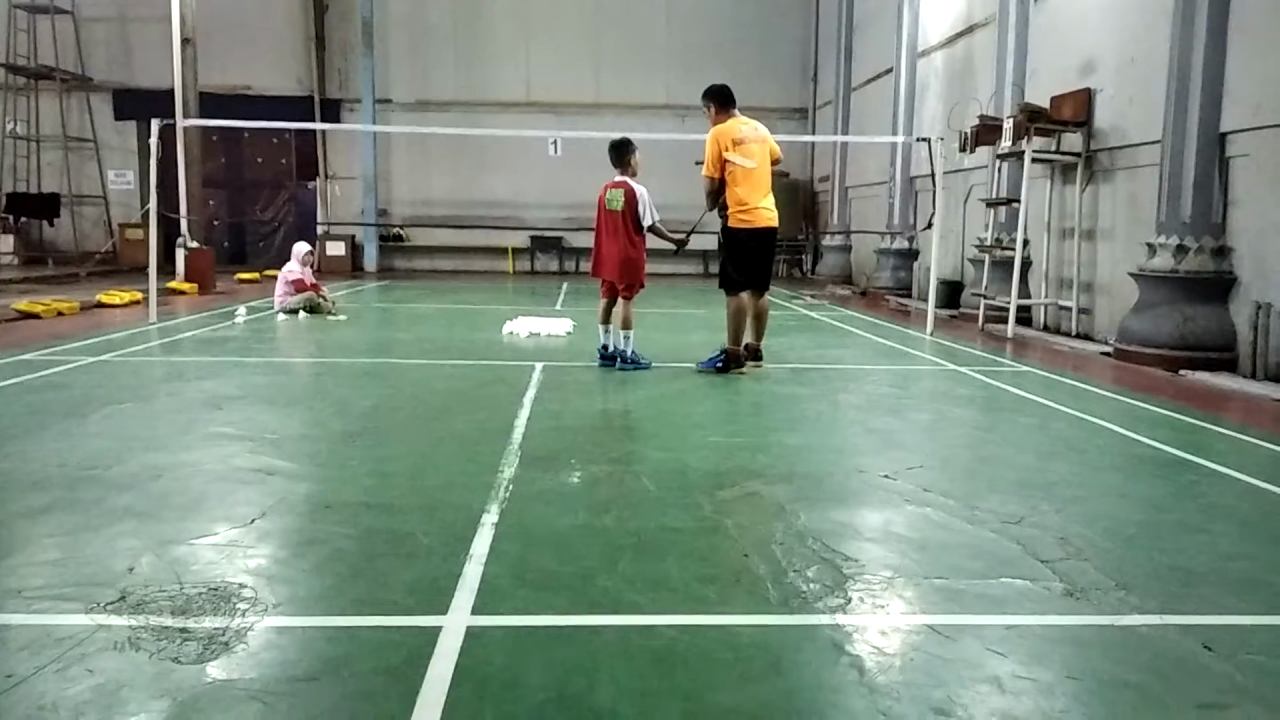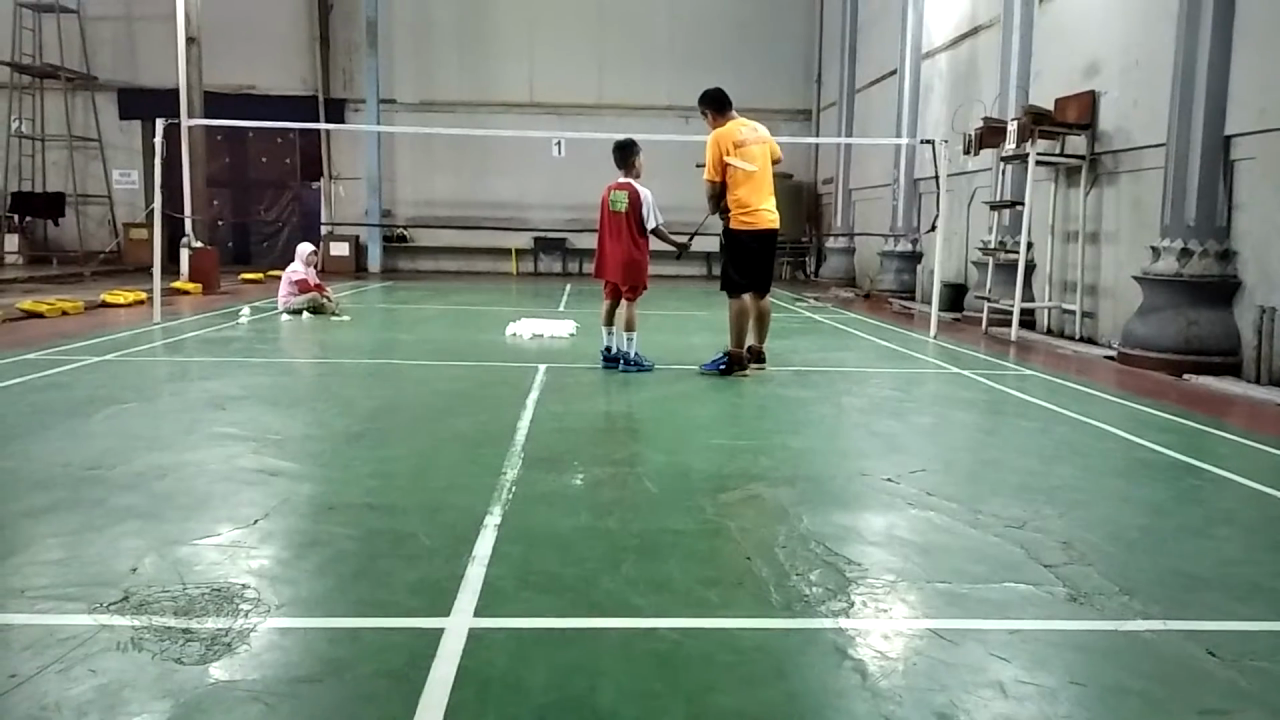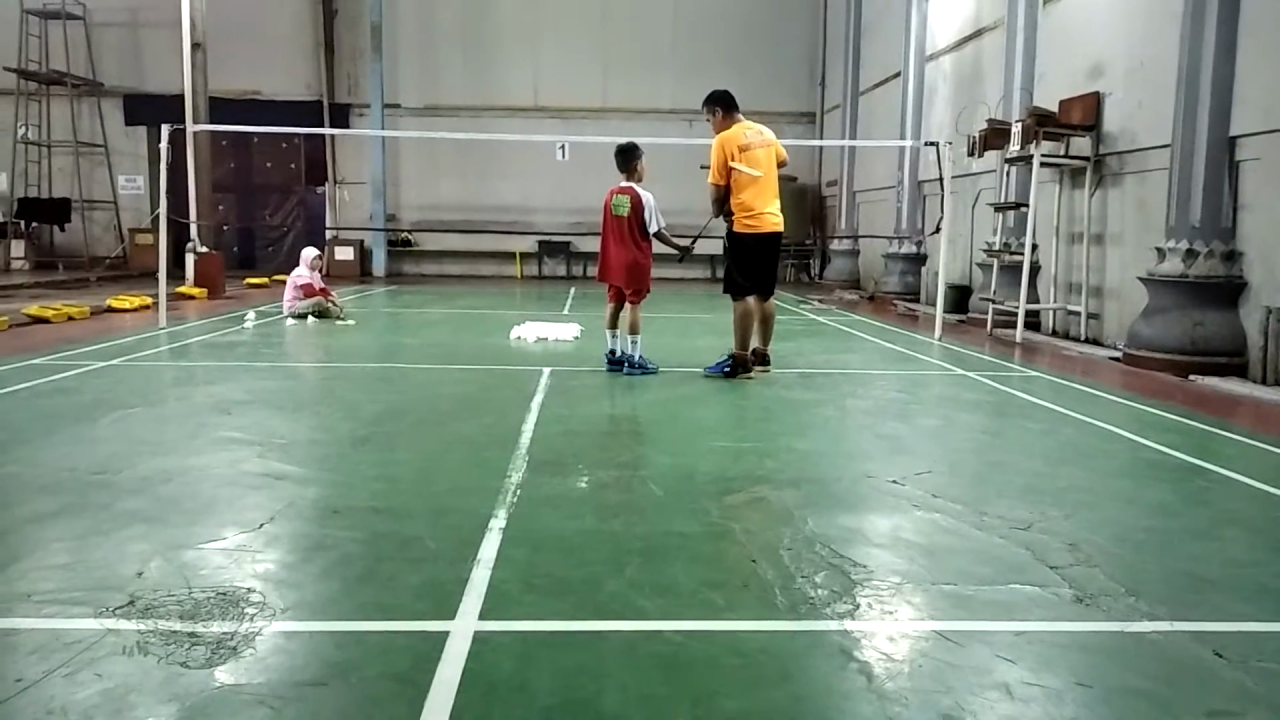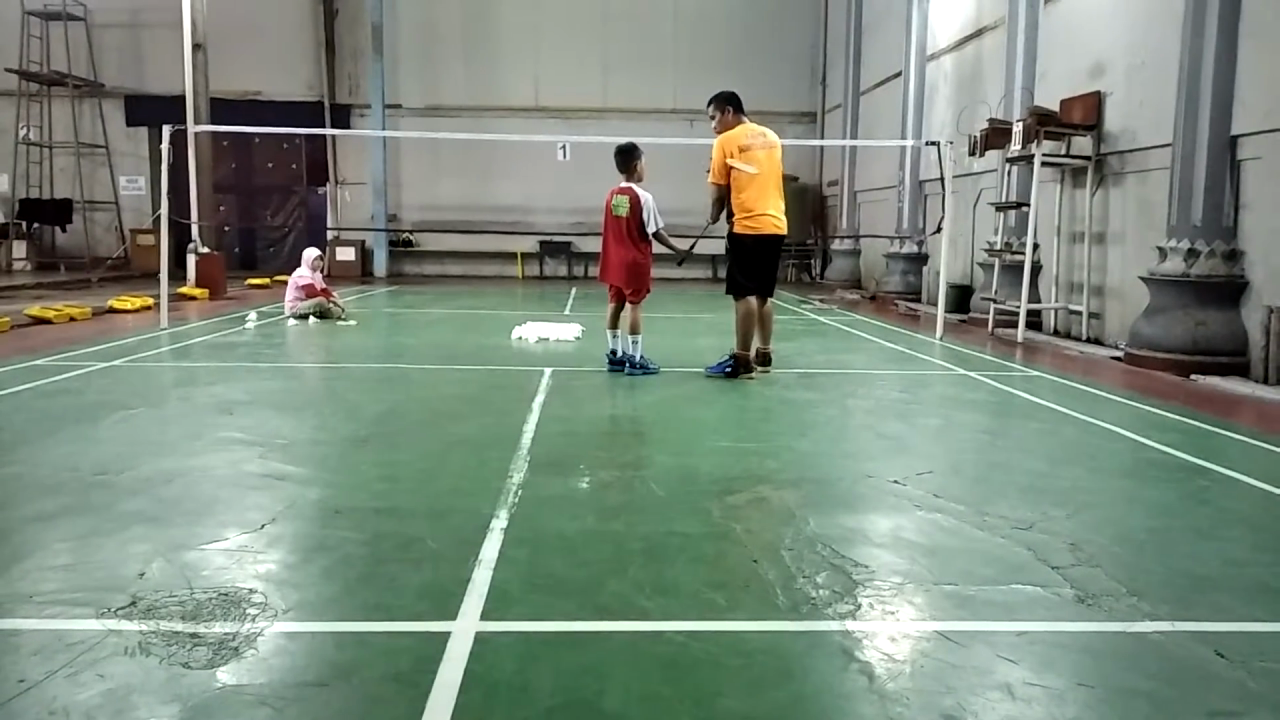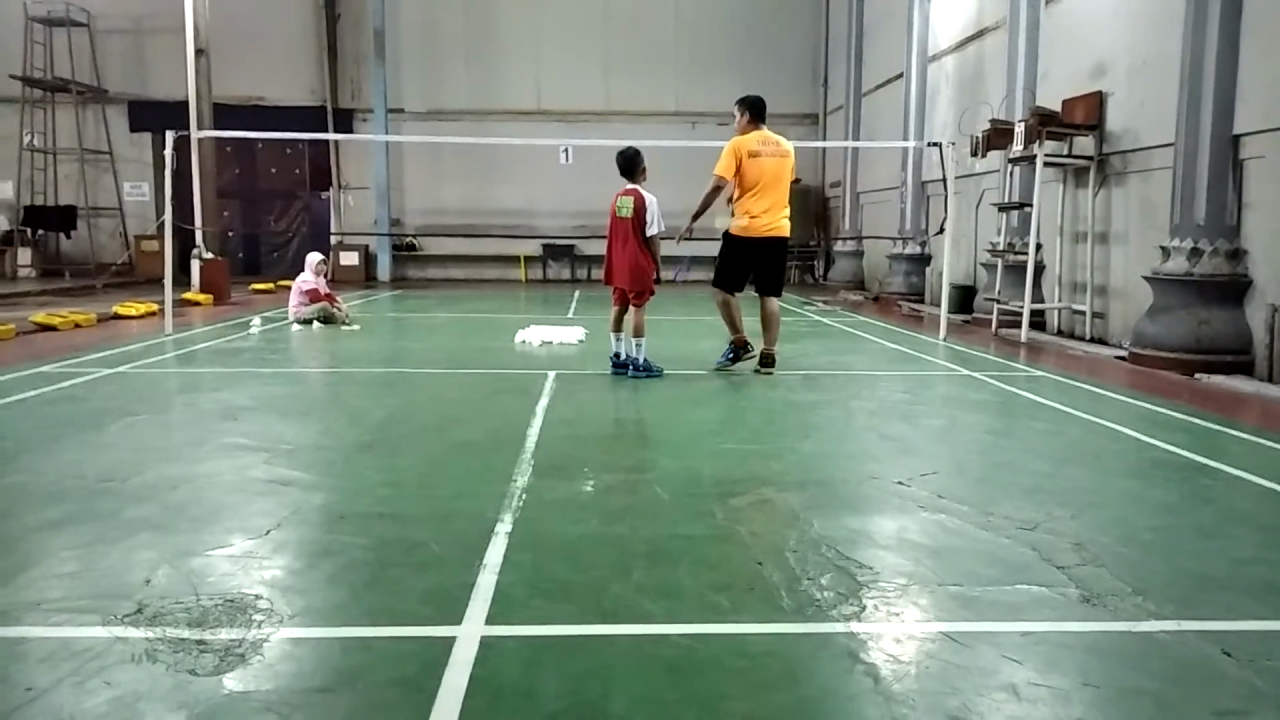
dt=0.5s
person 1, frame 1
left shoulder: (719, 133)
right shoulder: (759, 129)
left elbow: (712, 183)
right elbow: (777, 158)
left wrist: (712, 204)
left hip: (741, 221)
right hip: (767, 219)
left knee: (736, 289)
right knee: (758, 289)
left ankle: (733, 355)
right ankle: (754, 350)
person 1, frame 2
left shoulder: (719, 136)
right shoulder: (760, 129)
left elbow: (713, 187)
right elbow: (776, 157)
left wrist: (715, 207)
left hip: (743, 223)
right hip: (769, 220)
left knee: (738, 291)
right knee: (760, 291)
left ankle: (737, 358)
right ankle: (757, 352)
person 1, frame 3
left shoulder: (724, 140)
right shoulder: (766, 133)
left elbow: (718, 191)
right elbow: (783, 161)
left wrist: (718, 211)
left hip: (746, 226)
right hip: (773, 224)
left knee: (743, 294)
right knee: (764, 293)
left ankle: (741, 360)
right ankle: (762, 354)
person 1, frame 4
left shoulder: (726, 141)
right shoulder: (771, 137)
left elbow: (719, 191)
left wrist: (714, 216)
left hip: (748, 227)
right hip: (776, 225)
left knee: (744, 294)
right knee: (763, 294)
left ankle: (742, 360)
right ankle: (763, 354)
person 1, frame 5
left shoulder: (738, 144)
right shoulder: (787, 147)
left elbow: (717, 186)
left wrist: (693, 220)
left hip: (745, 231)
right hip: (778, 231)
left knee: (723, 288)
right knee: (769, 295)
left ankle: (740, 343)
right ankle: (768, 355)
person 2, frame 1
left shoulder: (606, 190)
right shoulder: (637, 191)
left elbow: (605, 224)
right elbow: (651, 225)
right wrist: (674, 240)
left hip: (608, 255)
right hip: (629, 256)
left knee: (607, 299)
right knee: (626, 300)
left ankle: (607, 349)
right ankle: (626, 354)
person 2, frame 2
left shoulder: (608, 191)
right shoulder: (641, 193)
left elbow: (606, 225)
right elbow: (654, 228)
right wrist: (676, 244)
left hip: (611, 257)
right hip: (632, 258)
left knee: (610, 301)
right knee: (629, 303)
left ankle: (609, 351)
right ankle: (629, 356)
person 2, frame 3
left shoulder: (611, 195)
right shoulder: (643, 197)
left elbow: (609, 230)
right elbow: (656, 231)
right wrist: (679, 247)
left hip: (614, 261)
right hip: (636, 261)
left knee: (614, 304)
right knee: (634, 306)
left ankle: (614, 354)
right ankle: (634, 359)
person 2, frame 4
left shoulder: (612, 195)
right shoulder: (643, 197)
left elbow: (611, 230)
right elbow: (655, 232)
right wrist: (677, 250)
left hip: (615, 261)
right hip: (635, 261)
left knee: (615, 304)
right knee: (634, 306)
left ankle: (615, 354)
right ankle: (635, 359)
person 2, frame 5
left shoulder: (617, 198)
right shoulder: (647, 199)
left elbow: (617, 233)
right elbow: (652, 237)
right wrist: (658, 267)
left hip: (619, 264)
right hip: (638, 265)
left knee: (618, 308)
right knee: (637, 309)
left ankle: (619, 358)
right ankle: (638, 362)
